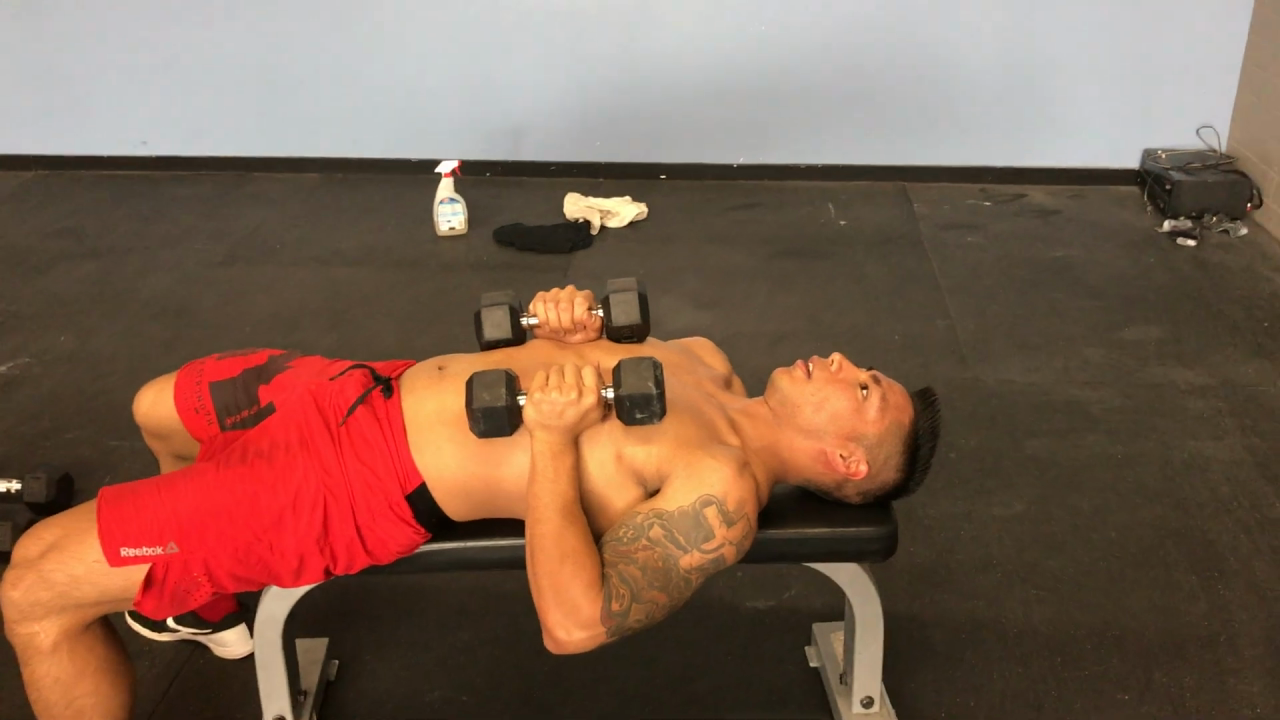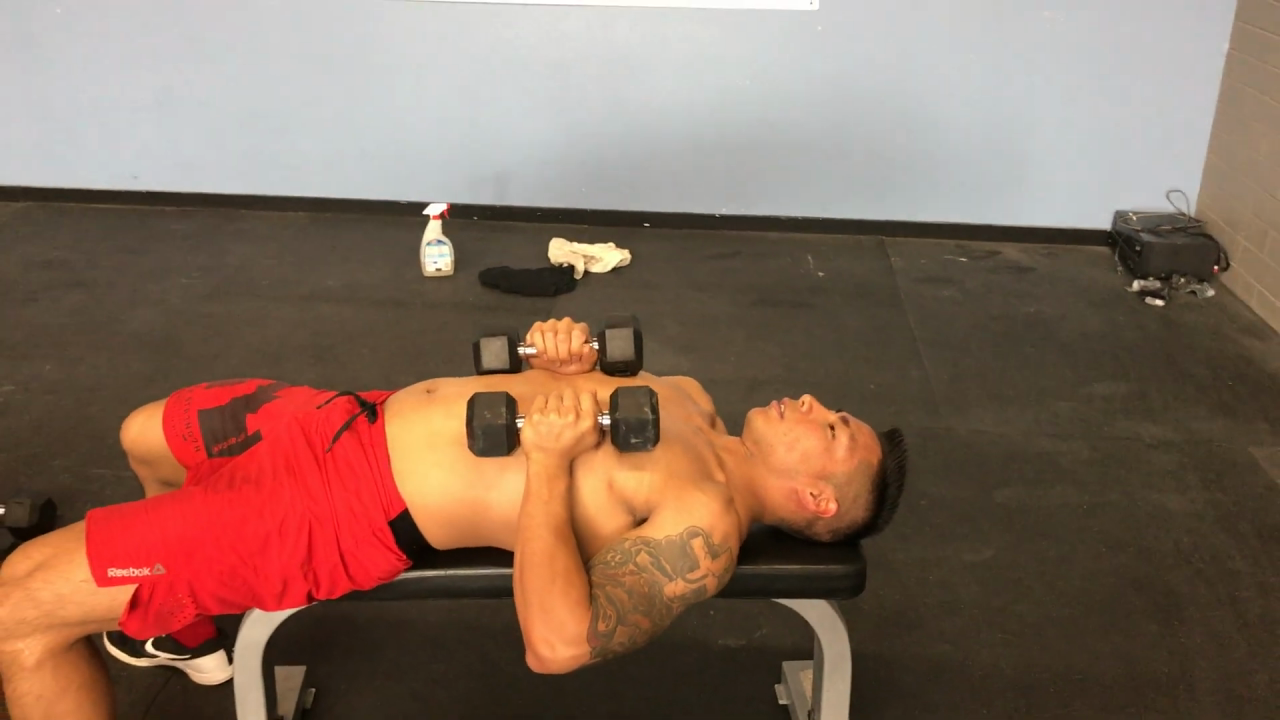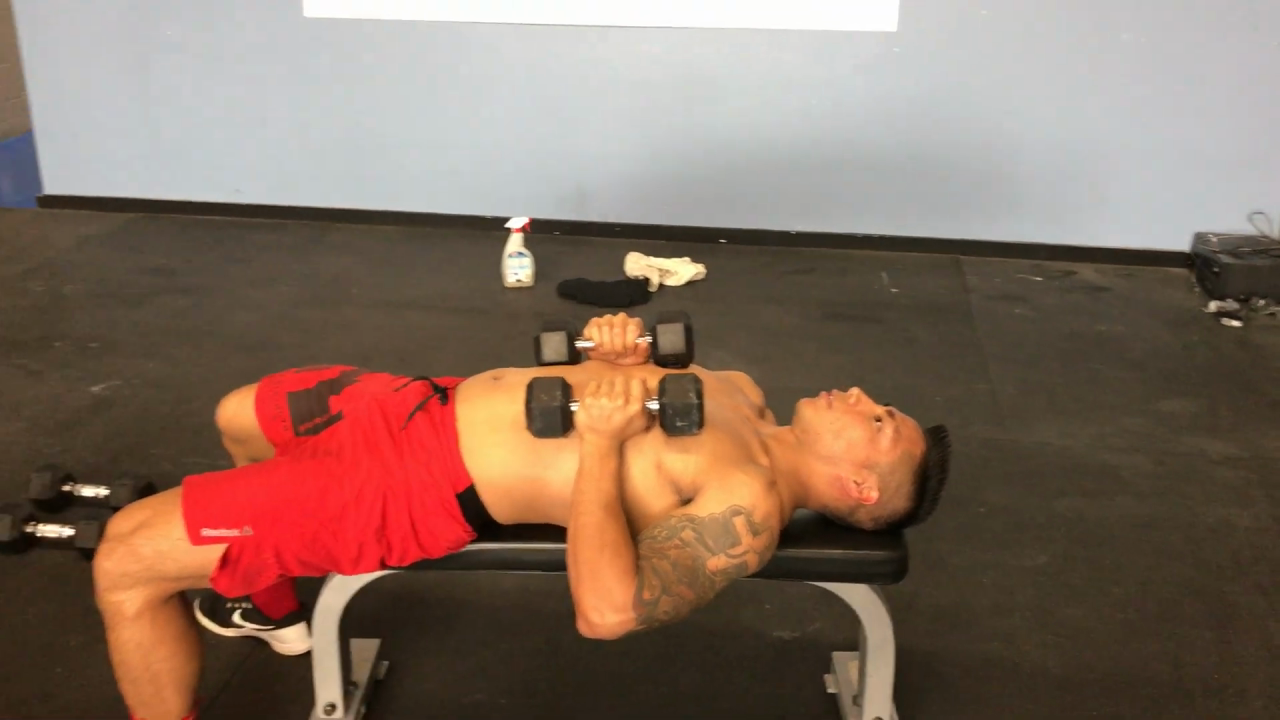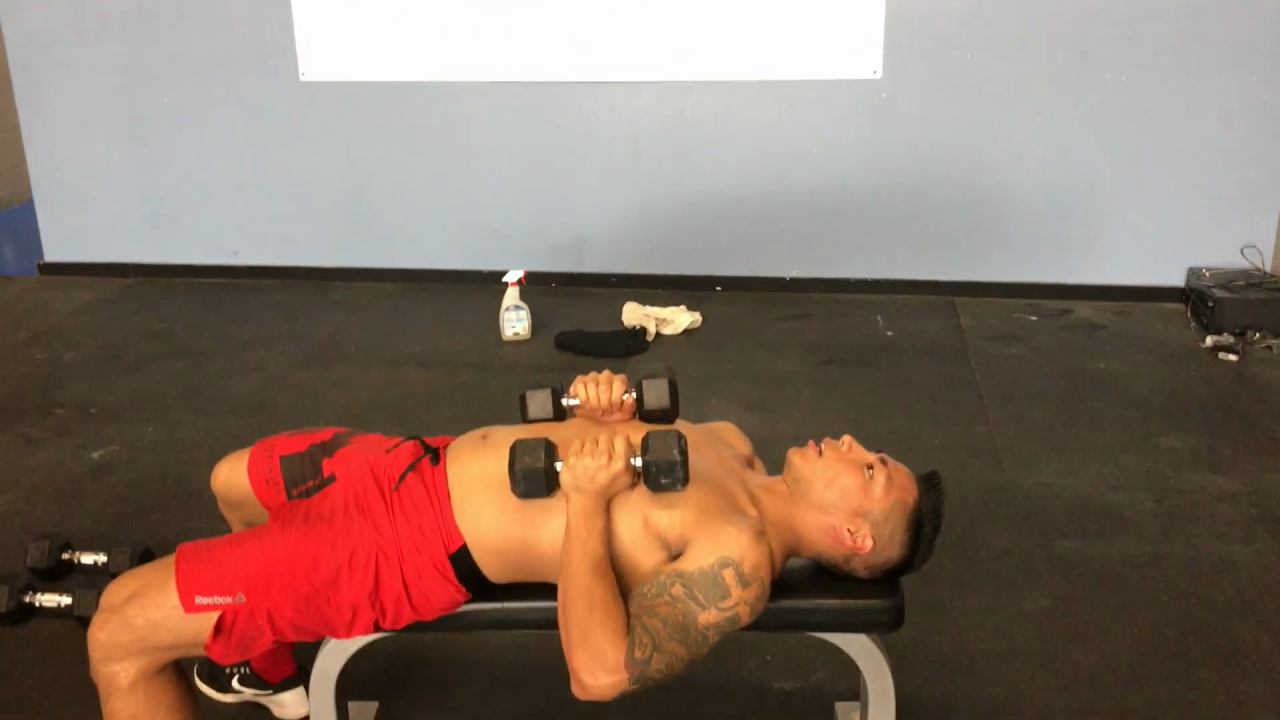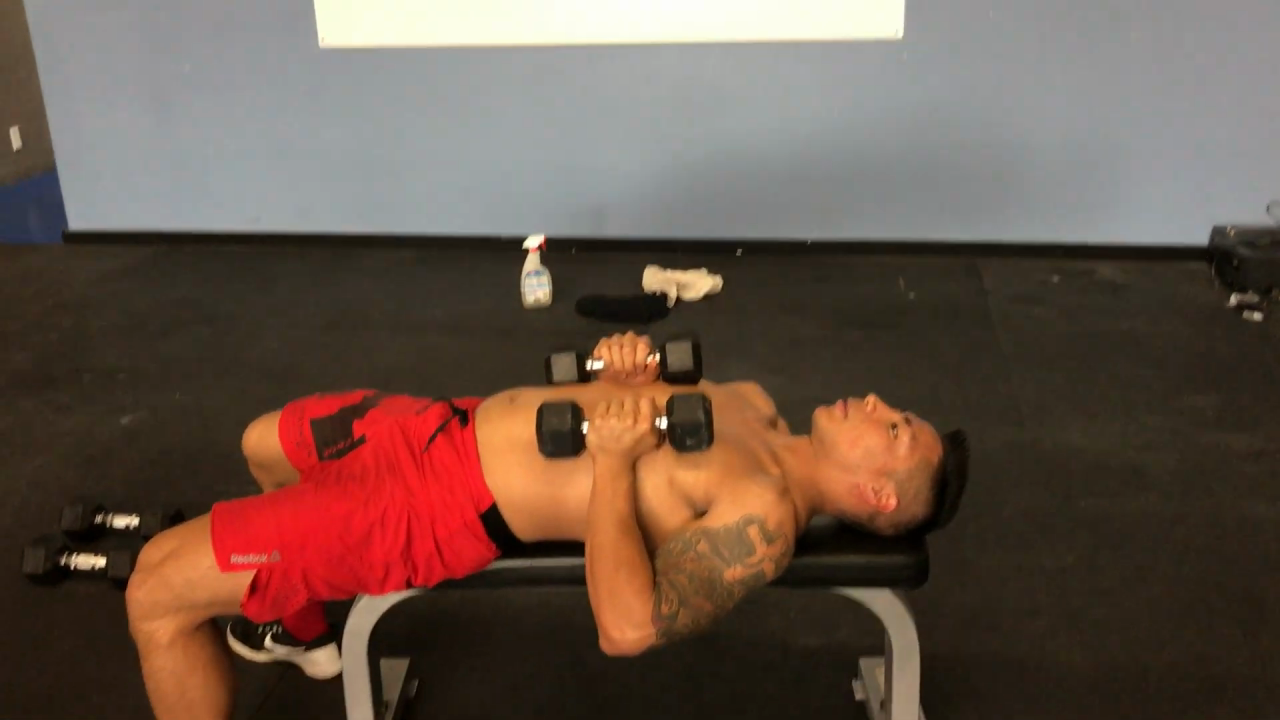
dt=1s
person 1, frame 1
left shoulder: (723, 496)
right shoulder: (709, 365)
left elbow: (573, 622)
right elbow: (609, 355)
left wrist: (552, 435)
right wrist: (565, 322)
left hip: (372, 482)
right knee: (160, 409)
right ankle: (203, 604)
person 1, frame 2
left shoulder: (706, 529)
right shoulder: (688, 401)
left elbow: (557, 643)
left wrist: (548, 460)
right wrist: (558, 359)
left hip: (352, 510)
right knee: (148, 438)
right ankle: (183, 631)
person 1, frame 3
left shoulder: (748, 510)
right shoulder: (743, 394)
left elbow: (605, 610)
left wrist: (601, 441)
right wrist: (615, 350)
left hip: (422, 484)
left knee: (126, 560)
right knee: (239, 417)
right ankle: (269, 605)
person 1, frame 4
left shoulder: (739, 560)
right shoulder: (731, 445)
left wrist: (588, 499)
right wrist: (603, 407)
left hip: (416, 547)
left knee: (120, 627)
right knee: (233, 481)
person 1, frame 5
left shoulder: (763, 521)
right shoulder: (754, 408)
left elbow: (627, 627)
left wrist: (613, 461)
right wrist: (626, 372)
left hip: (443, 505)
left knee: (158, 587)
right knee: (265, 444)
right ankle: (303, 627)
